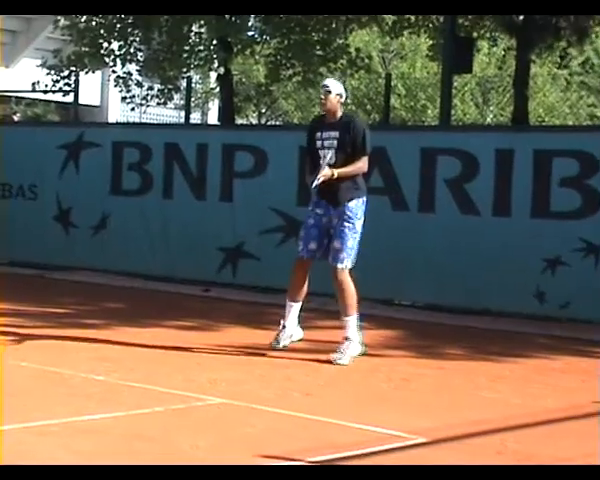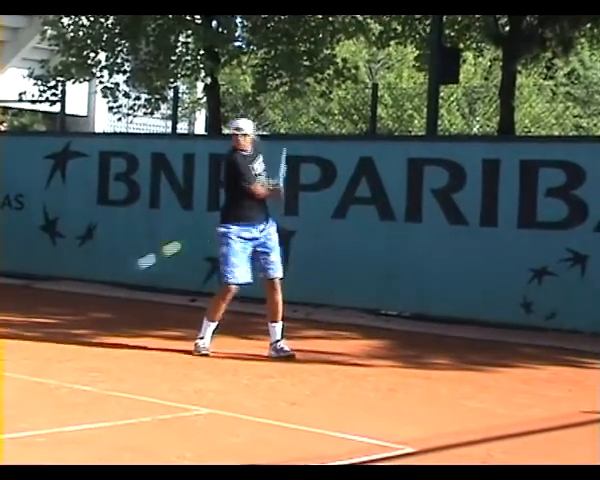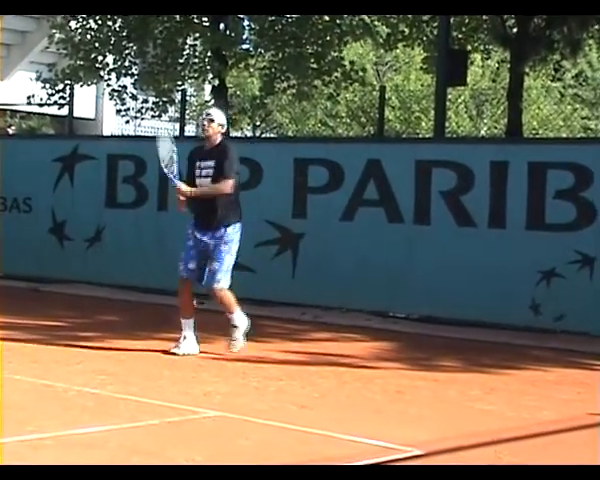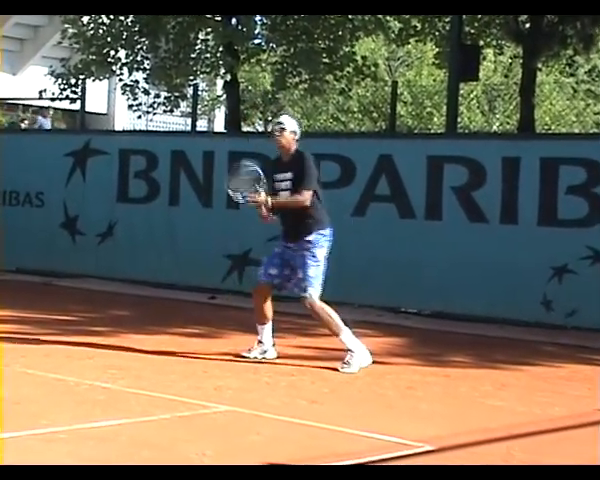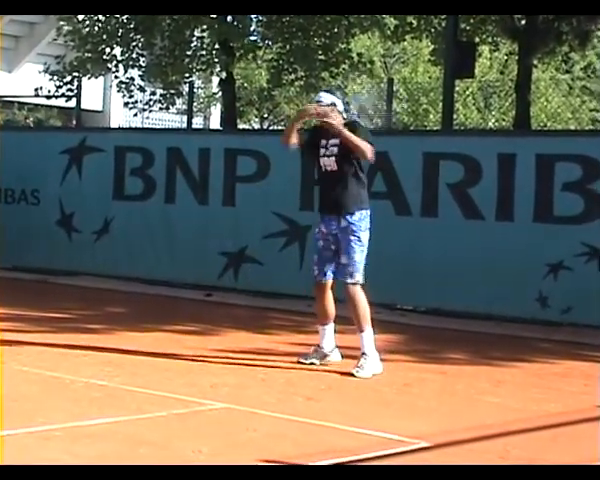
dt=1s
person 1, frame 1
left shoulder: (353, 125)
right shoulder: (315, 126)
left elbow: (362, 165)
left wrist: (333, 172)
right wrist: (312, 174)
left hip: (348, 204)
right hip: (321, 203)
left knee: (340, 271)
right knee: (301, 264)
left ankle: (352, 339)
right ankle: (289, 327)
person 1, frame 2
left shoulder: (256, 151)
right shoulder: (233, 159)
right elbow: (258, 191)
left wrist: (271, 188)
right wrist: (275, 189)
left hip: (264, 226)
right hip: (234, 229)
left knee: (273, 282)
right knee: (229, 287)
left ankle: (276, 342)
right ankle: (203, 338)
person 1, frame 3
left shoulder: (226, 151)
right shoulder: (195, 154)
left elbow: (227, 186)
left wrist: (192, 191)
right wrist: (183, 198)
left hip: (226, 228)
right hip: (198, 227)
left knee: (218, 288)
right knee: (186, 282)
left ankle: (238, 321)
right ankle: (187, 339)
person 1, frame 4
left shoulder: (304, 160)
right shoulder: (276, 164)
left elbow: (304, 199)
left wrist: (269, 200)
right wrist: (266, 207)
left hip: (314, 237)
right hip: (290, 239)
left knee: (311, 300)
right knee: (262, 289)
left ankle: (358, 351)
right ankle: (265, 345)
person 1, frame 5
left shoulder: (354, 129)
right shoulder: (315, 133)
left elbow: (368, 154)
right elbow: (290, 140)
left wrist: (342, 127)
right wrist: (300, 115)
left hip: (355, 217)
right hip: (327, 219)
left knee: (351, 286)
right knee: (321, 284)
left ankle: (370, 355)
right ankle: (327, 348)
